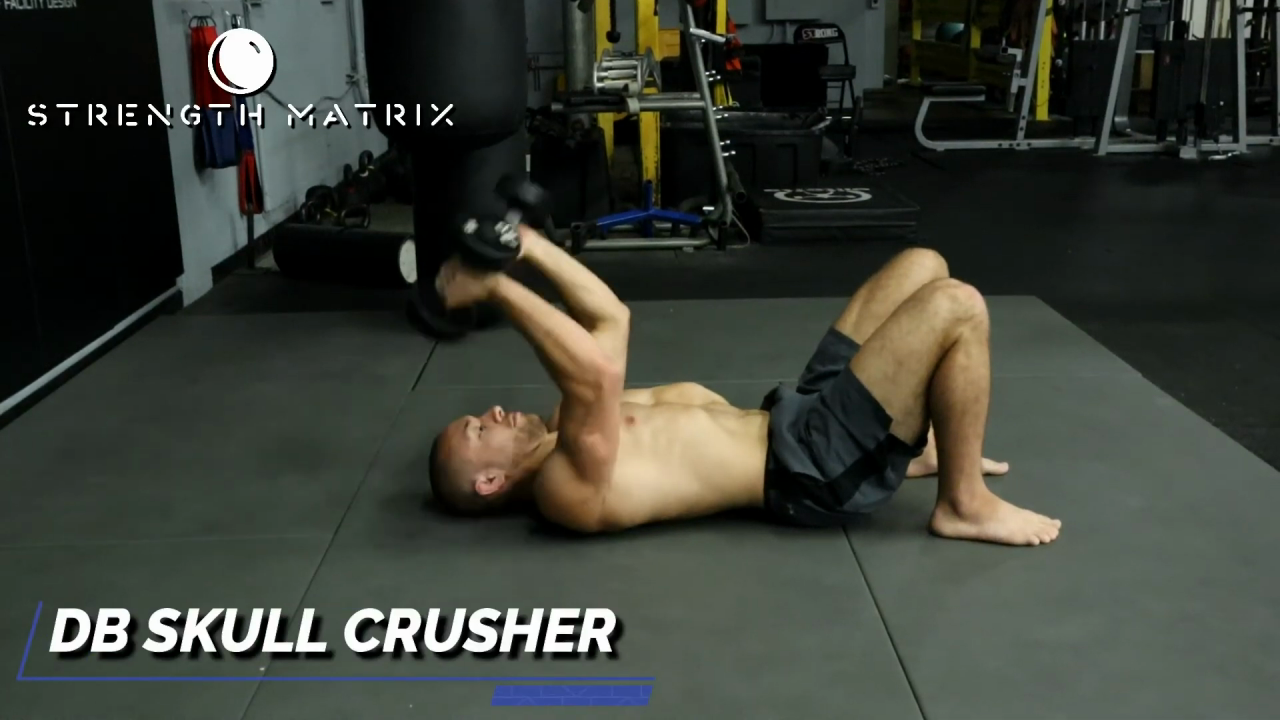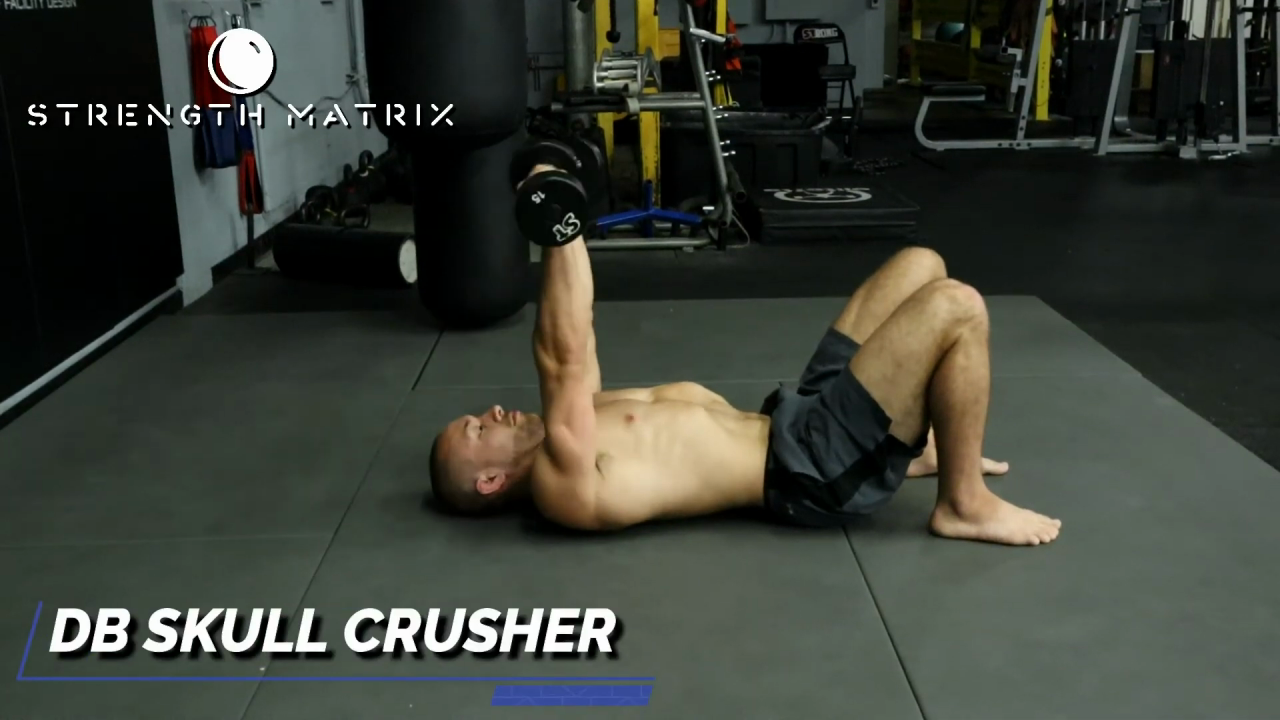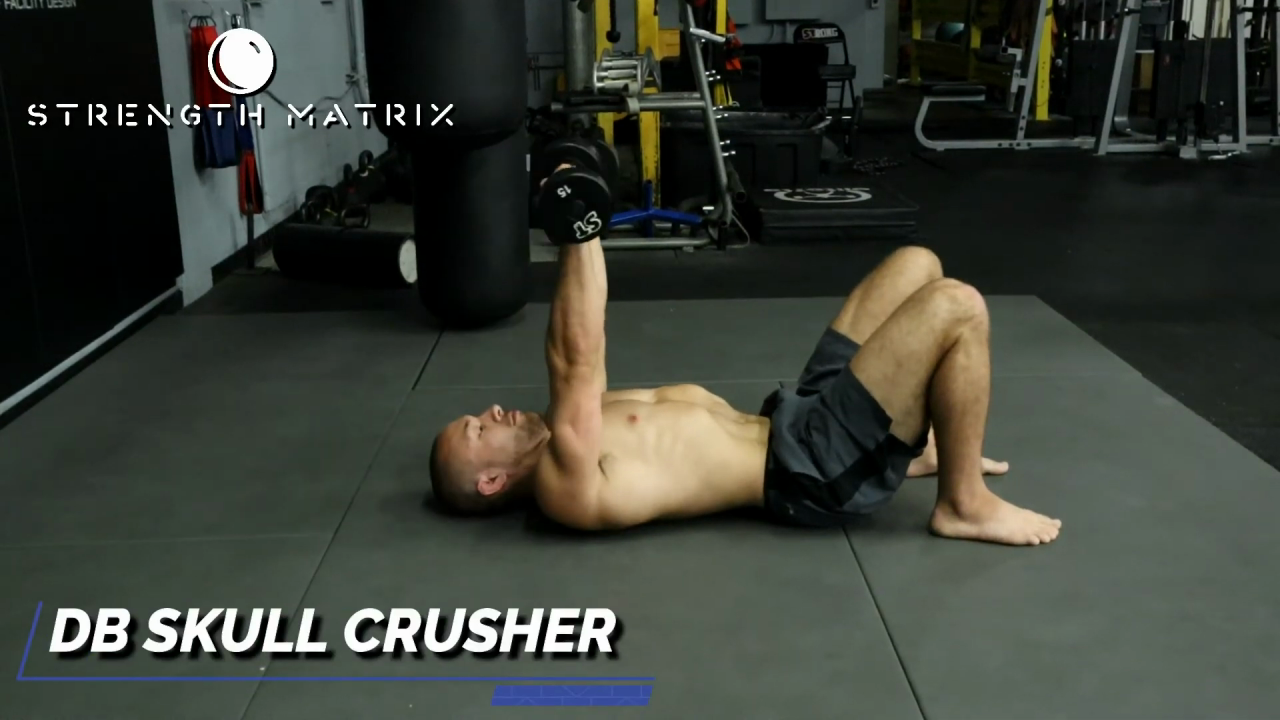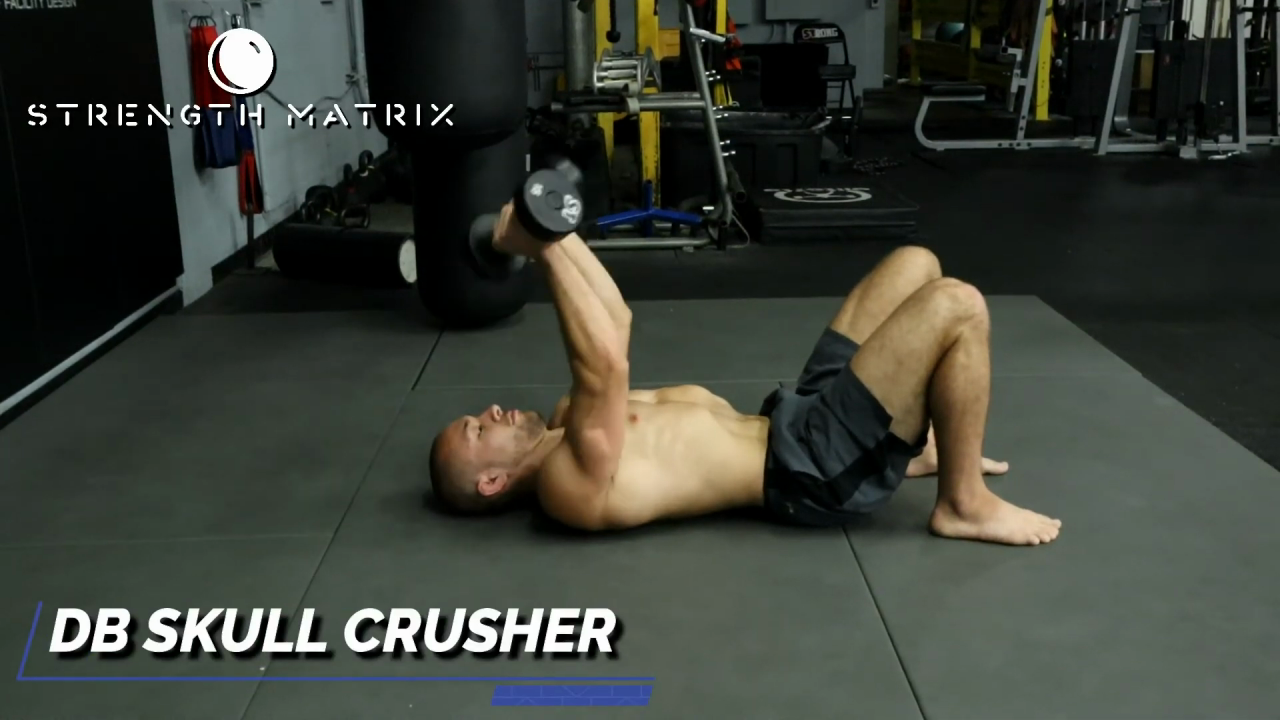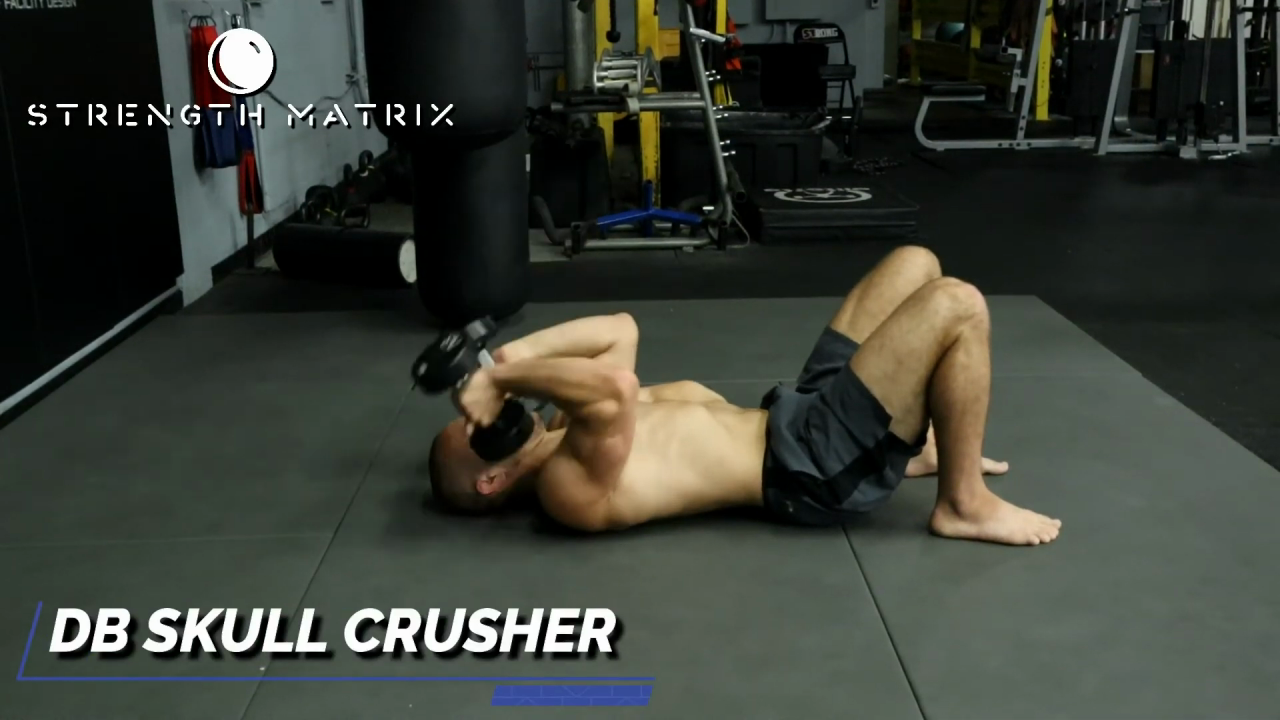
dt=0.5s
person 1, frame 1
left shoulder: (568, 441)
right shoulder: (566, 490)
left elbow: (612, 319)
right elbow: (597, 376)
left wrist: (529, 248)
right wrist: (499, 289)
left hip: (796, 417)
right hip: (817, 469)
left knee: (923, 267)
right knee: (957, 306)
left ankle: (920, 448)
right ankle: (966, 506)
person 1, frame 2
left shoulder: (566, 449)
right shoulder: (562, 488)
left elbow: (573, 341)
right elbow: (563, 360)
left hip: (795, 425)
right hip: (815, 471)
left knee: (922, 267)
right knee: (956, 306)
left ankle: (919, 449)
right ankle: (965, 506)
person 1, frame 3
left shoulder: (565, 435)
right shoulder: (562, 490)
left elbow: (579, 347)
right elbow: (574, 364)
left hip: (794, 424)
right hip: (815, 473)
left knee: (917, 266)
right knee: (957, 307)
left ankle: (921, 450)
right ankle: (964, 508)
person 1, frame 4
left shoulder: (560, 432)
right shoulder: (570, 486)
left elbow: (612, 326)
right elbow: (606, 369)
left wrist: (552, 235)
right wrist: (548, 250)
left hip: (795, 418)
right hip: (817, 465)
left knee: (915, 263)
right knee: (957, 305)
left ankle: (919, 445)
right ankle: (964, 504)
person 1, frame 5
left shoulder: (562, 432)
right shoulder: (571, 488)
left elbow: (622, 330)
right elbow: (613, 386)
left wrist: (512, 354)
right wrist: (504, 378)
left hip: (797, 418)
right hip: (817, 466)
left knee: (916, 263)
right knee: (958, 306)
left ankle: (919, 447)
right ankle: (964, 505)
